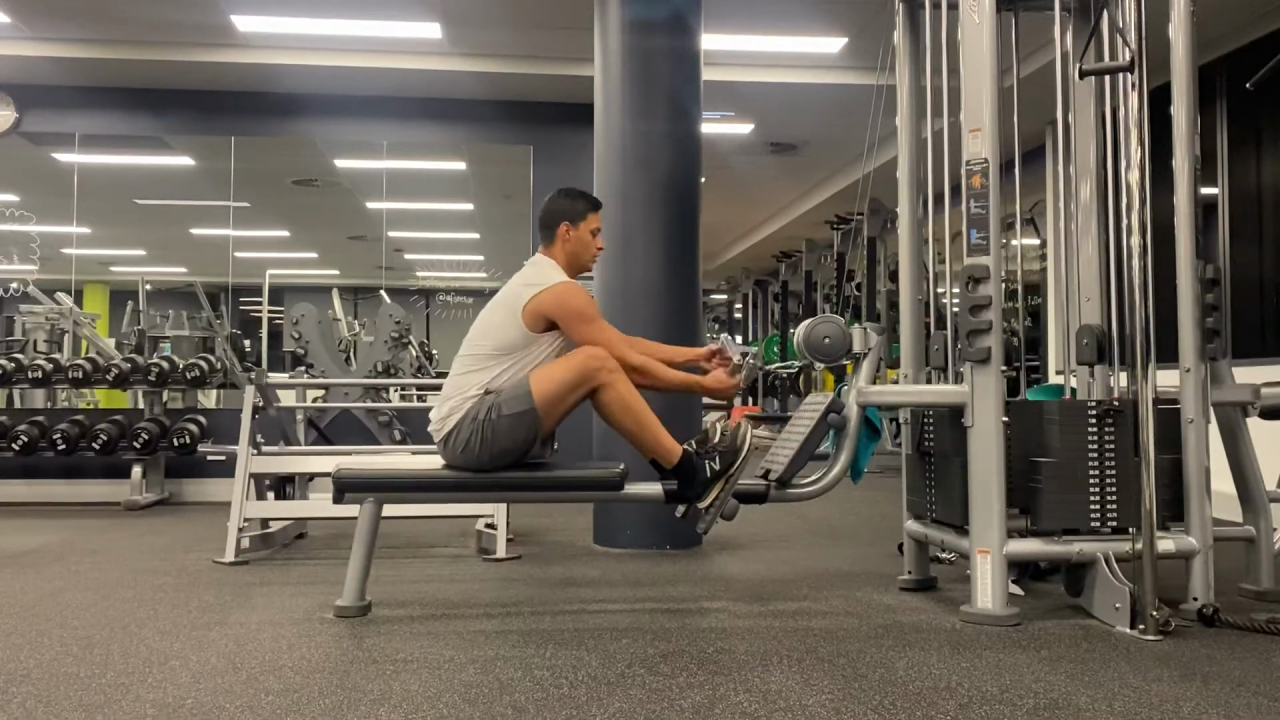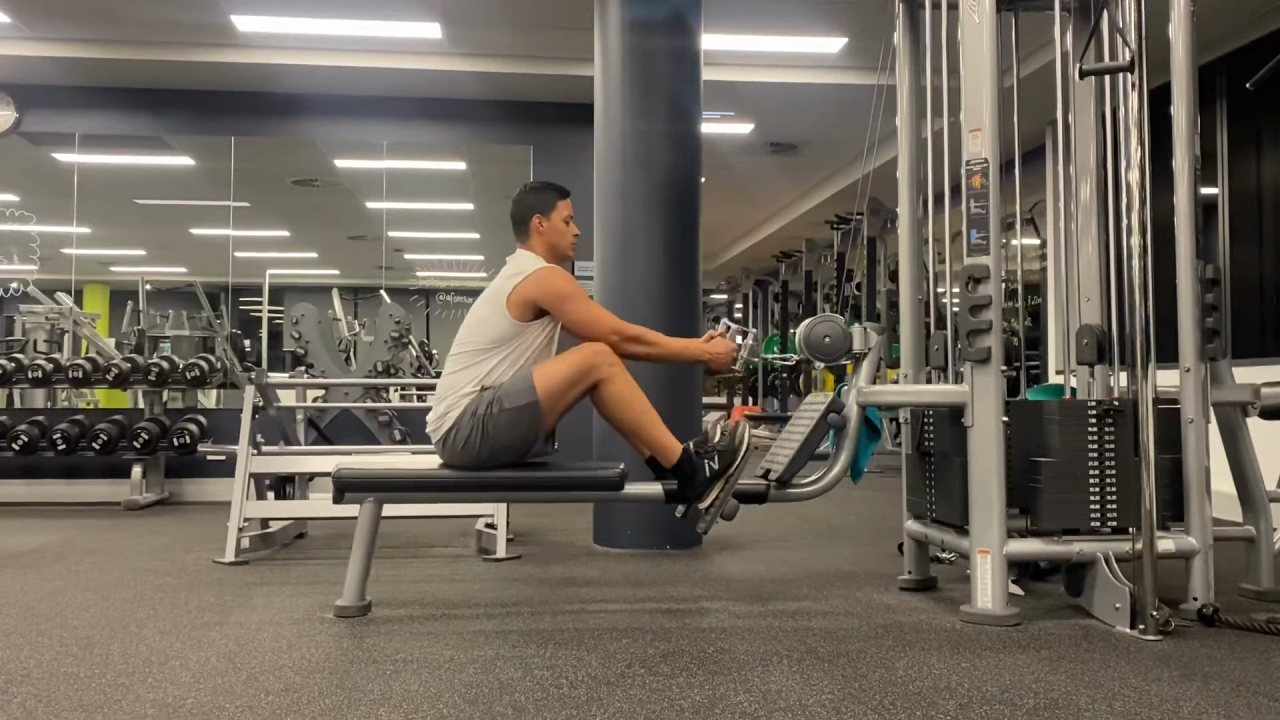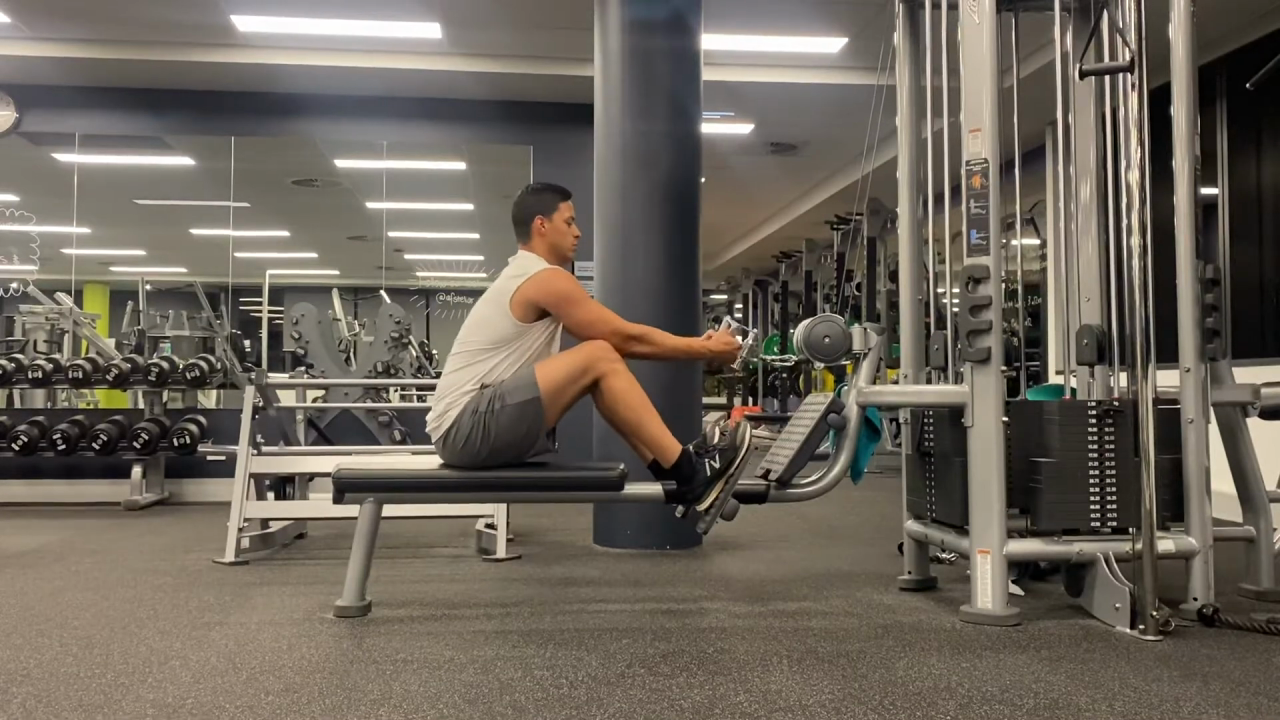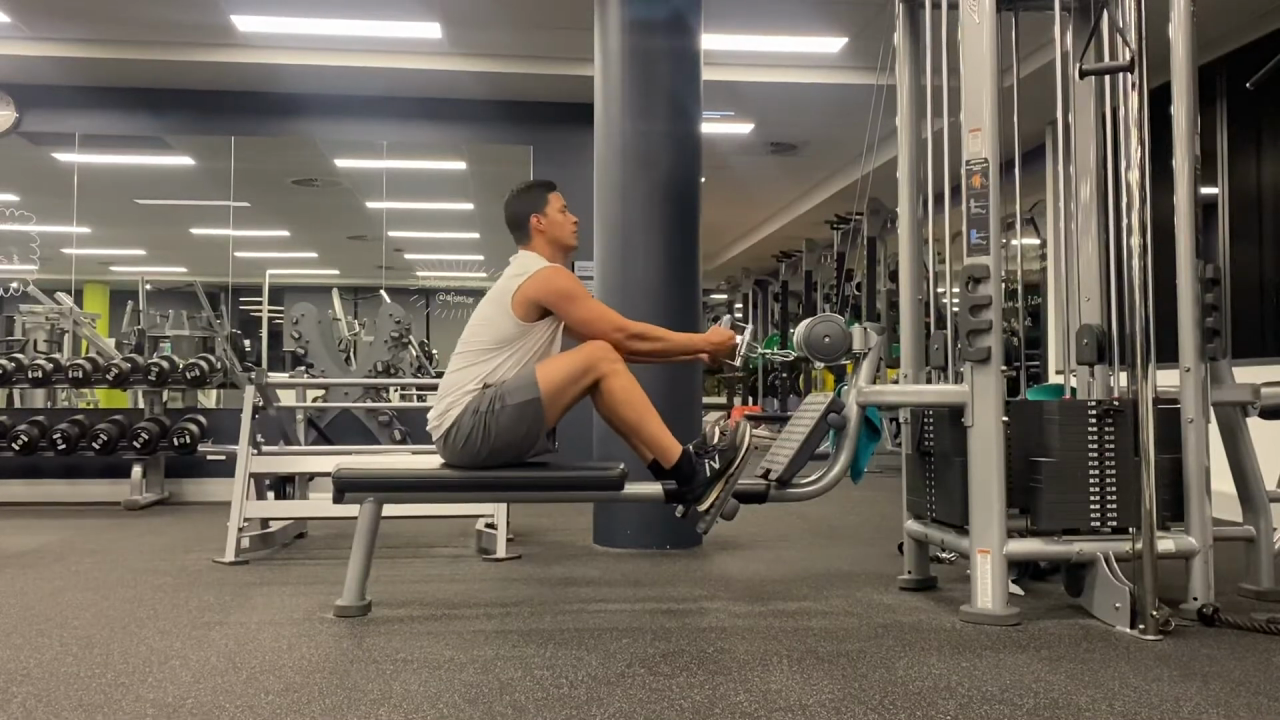
dt=0.3s
person 1, frame 1
left shoulder: (542, 279)
right shoulder: (560, 291)
left elbow: (624, 343)
right elbow: (628, 363)
left wrist: (696, 355)
right wrist: (702, 384)
left hip: (486, 425)
right hip: (467, 432)
left knee: (600, 361)
right knee: (597, 363)
left ankle: (676, 460)
right ankle: (691, 472)
person 1, frame 2
left shoulder: (528, 276)
right shoulder: (544, 278)
left elbow: (616, 334)
right elbow: (622, 338)
left wrist: (694, 343)
right wrist: (703, 354)
left hip: (480, 425)
right hip: (465, 429)
left knee: (599, 361)
right knee: (598, 359)
left ankle: (673, 462)
right ankle: (690, 472)
person 1, frame 3
left shoulder: (529, 277)
right shoulder: (545, 279)
left elbow: (620, 338)
right elbow: (626, 338)
left wrist: (695, 344)
right wrist: (705, 349)
left hip: (483, 425)
right hip: (466, 428)
left knee: (603, 357)
right knee: (600, 357)
left ankle: (673, 466)
right ankle: (690, 475)
person 1, frame 4
left shoulder: (531, 276)
right shoulder: (547, 277)
left elbow: (619, 339)
right elbow: (626, 335)
left wrist: (692, 351)
right wrist: (703, 341)
left hip: (482, 423)
right hip: (466, 428)
left knee: (603, 359)
right knee: (599, 359)
left ankle: (674, 467)
right ankle: (689, 474)
